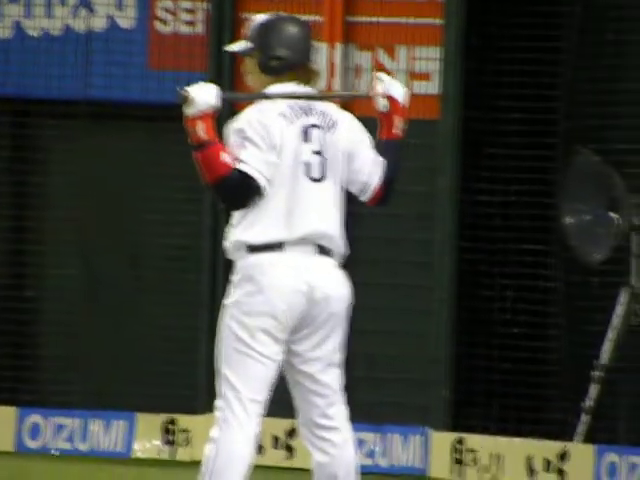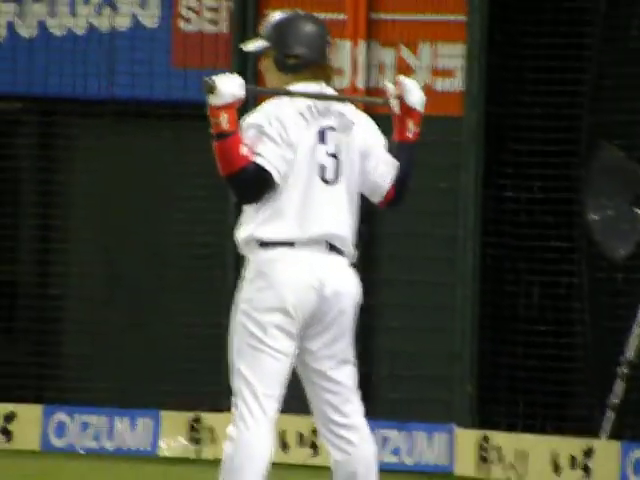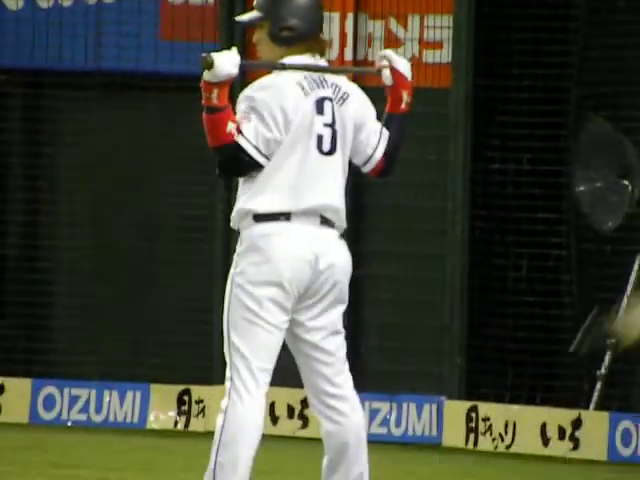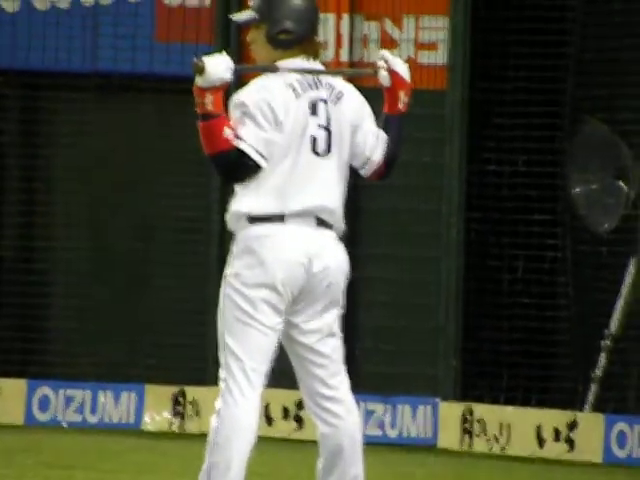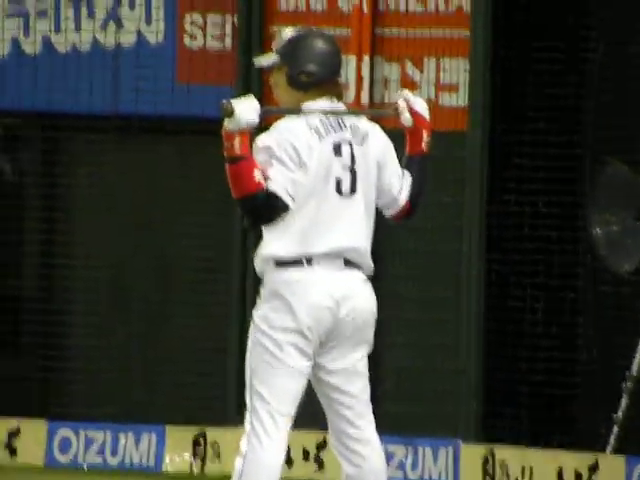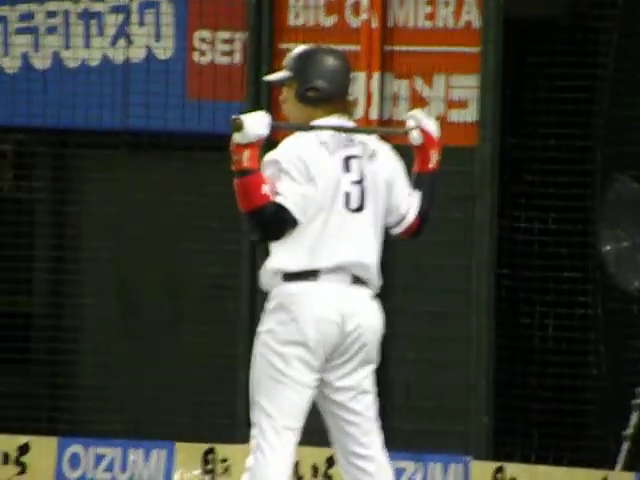
dt=0.4s
person 1, frame 1
left shoulder: (260, 118)
right shoulder: (340, 120)
left elbow: (235, 191)
right elbow: (380, 189)
left wrist: (200, 124)
right wrist: (393, 119)
left hip: (267, 274)
right hip: (325, 276)
left knee: (238, 410)
right knee: (327, 413)
person 1, frame 2
left shoulder: (275, 114)
right shoulder: (357, 121)
left elbow: (249, 186)
right elbow: (392, 192)
left wrist: (223, 115)
right wrist: (408, 120)
left hip: (278, 272)
right hip: (336, 275)
left knee: (254, 408)
right knee: (342, 411)
person 1, frame 3
left shoulder: (270, 90)
right shoulder: (348, 93)
left elbow: (233, 163)
right elbow: (382, 161)
left wrist: (215, 91)
right wrist: (400, 92)
left hip: (272, 244)
right hip: (326, 248)
left knee: (247, 381)
right knee: (333, 381)
person 1, frame 4
left shoulder: (263, 92)
right shoulder: (346, 95)
left elbow: (234, 167)
right elbow: (380, 164)
left wrist: (209, 98)
right wrist: (397, 96)
left hip: (267, 247)
right hip: (323, 250)
left knee: (240, 383)
right knee: (330, 386)
person 1, frame 5
left shoulder: (289, 135)
right shoulder: (371, 136)
left elbow: (261, 208)
right elbow: (404, 204)
left wrist: (237, 141)
right wrist: (418, 134)
left hip: (296, 289)
right hip: (352, 291)
left knee: (267, 424)
right knee: (356, 428)
person 1, frame 6
left shoulder: (297, 149)
right shoulder: (380, 153)
left elbow: (270, 224)
right elbow: (413, 222)
left wrist: (245, 155)
right wrist: (427, 154)
left hip: (302, 303)
right hip: (359, 306)
left knee: (273, 435)
right knee: (362, 442)
